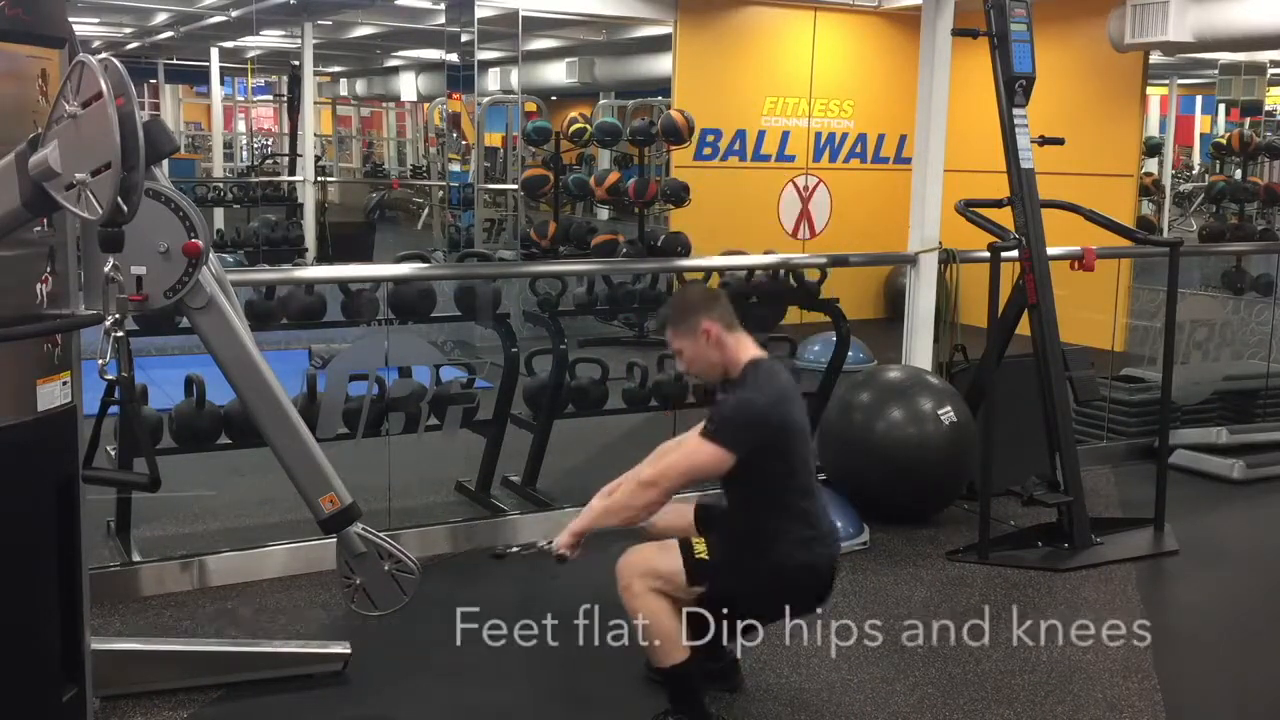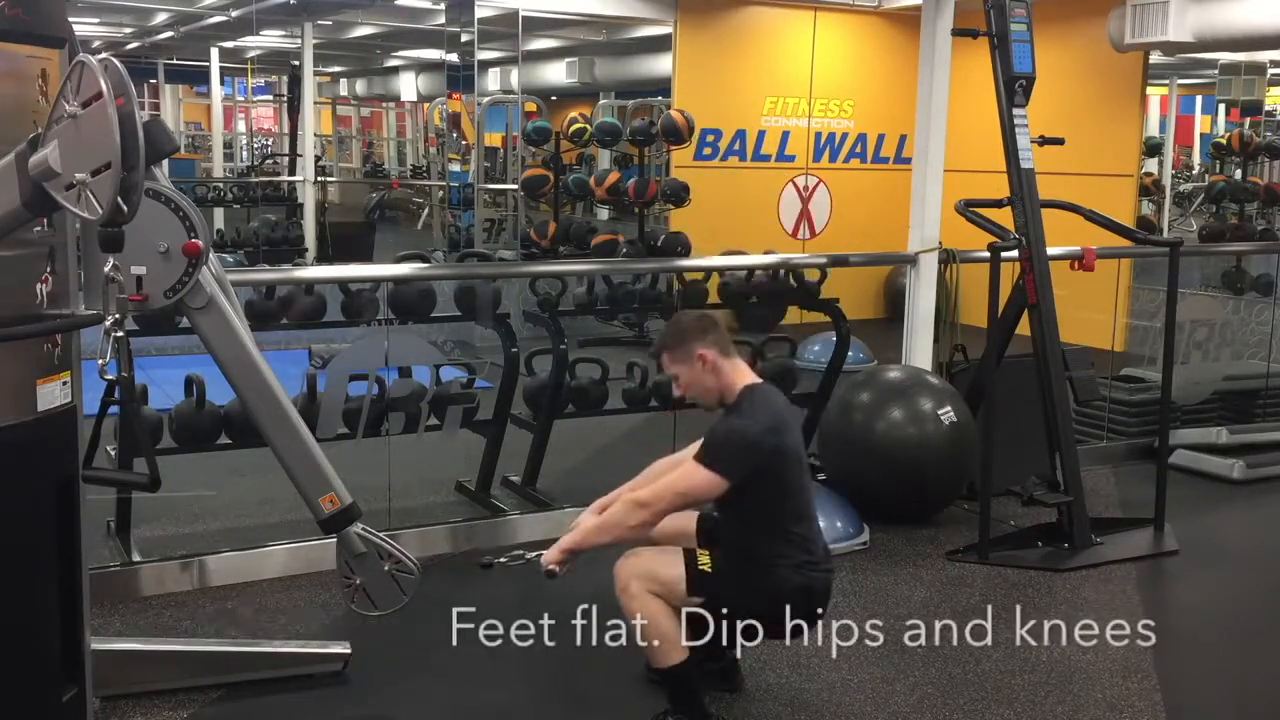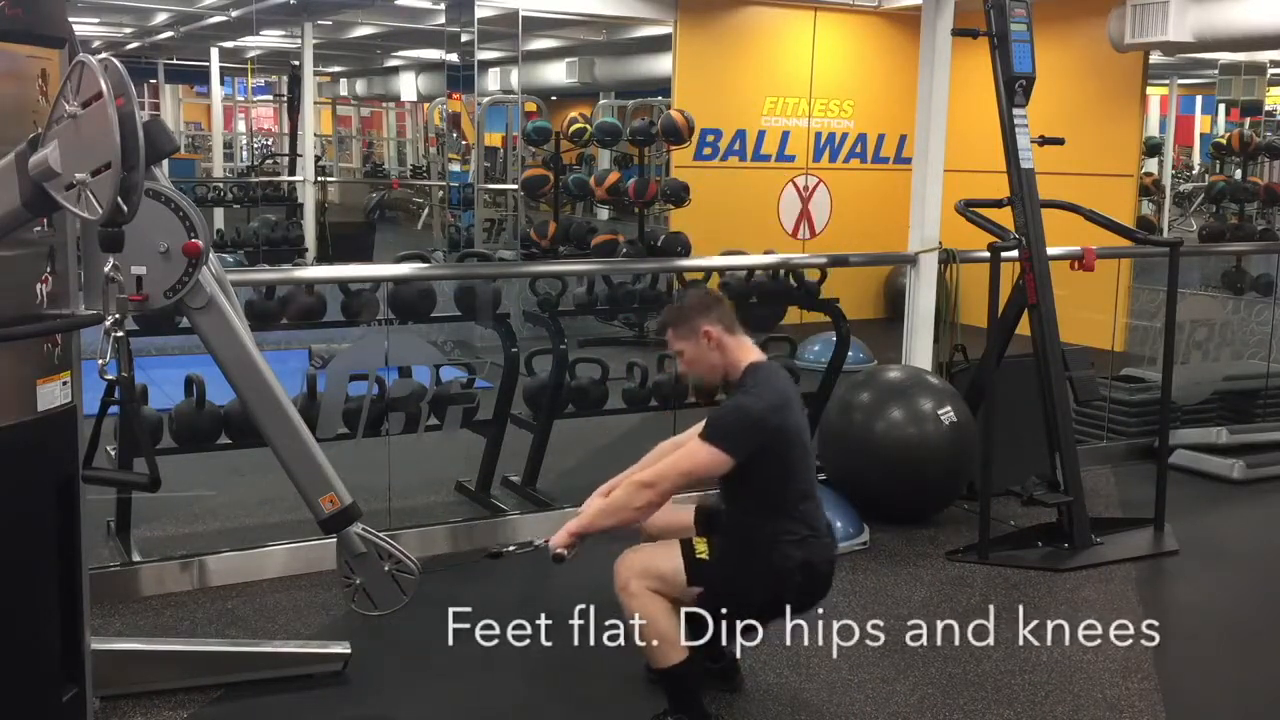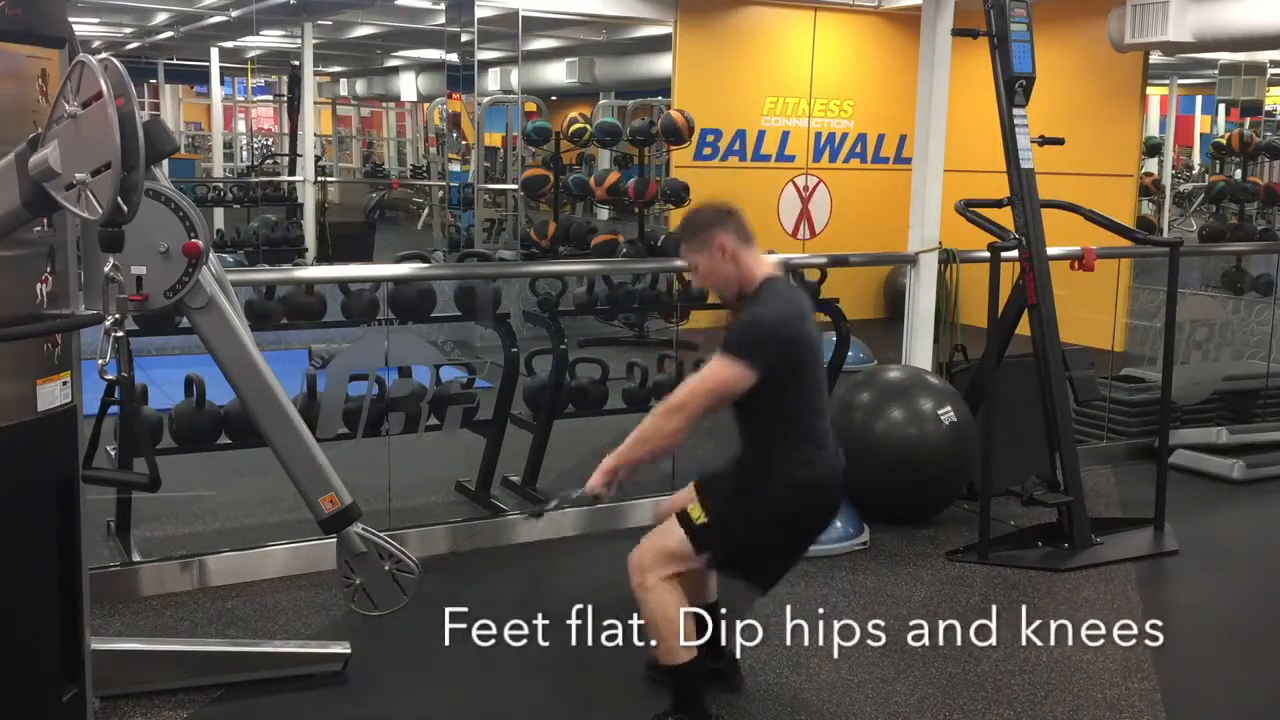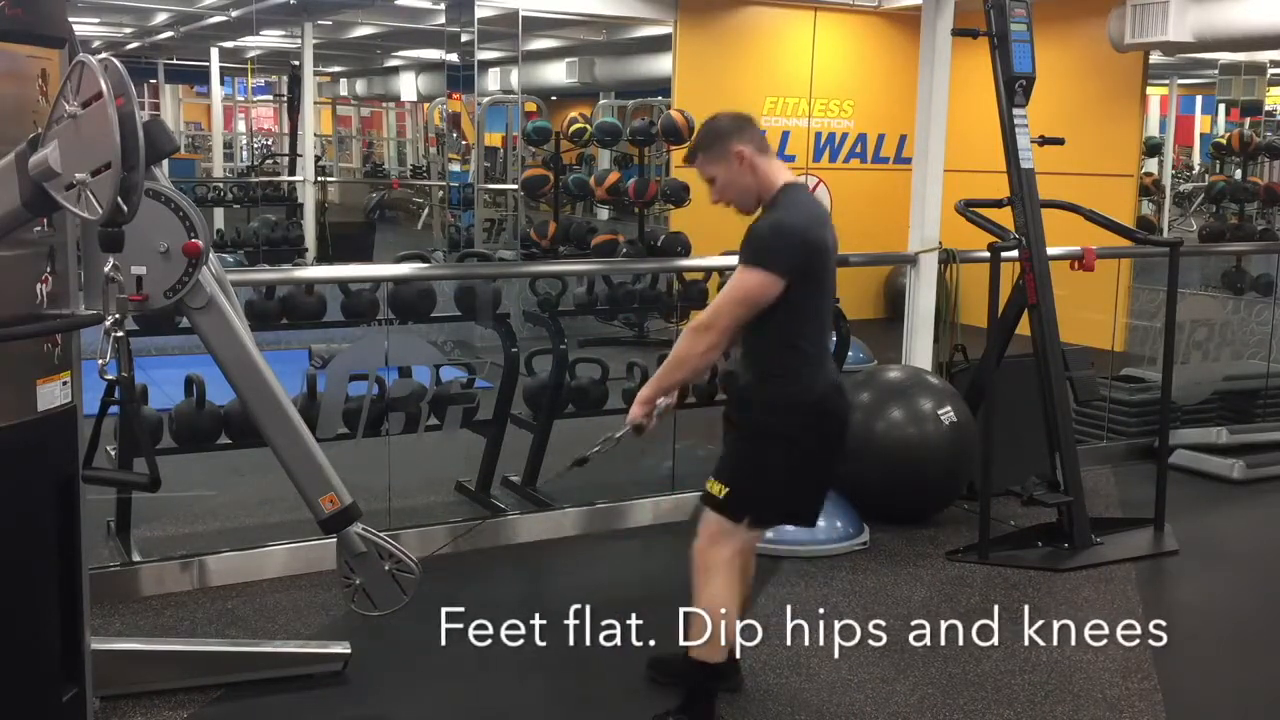
dt=0.2s
person 1, frame 1
left shoulder: (752, 406)
right shoulder: (763, 378)
left elbow: (654, 488)
right elbow: (685, 445)
left wrist: (582, 526)
right wrist: (609, 493)
left hip: (790, 567)
right hip: (777, 536)
left knee: (635, 571)
right knee: (662, 525)
right ankle: (713, 655)
person 1, frame 2
left shoulder: (748, 431)
right shoulder: (758, 403)
left elbow: (645, 510)
right elbow: (677, 464)
left wrist: (571, 543)
right wrist: (599, 508)
left hip: (786, 587)
right hip: (774, 557)
left knee: (633, 575)
right knee: (663, 531)
right ankle: (714, 656)
person 1, frame 3
left shoulder: (751, 408)
right shoulder: (759, 381)
left elbow: (654, 489)
right elbow: (677, 448)
left wrist: (579, 527)
right wrist: (604, 492)
left hip: (787, 564)
right hip: (777, 536)
left knee: (633, 572)
right knee: (662, 527)
right ankle: (712, 657)
person 1, frame 4
left shoulder: (766, 320)
right shoulder: (776, 297)
left elbow: (684, 410)
right elbow: (695, 396)
left wrist: (615, 464)
right wrist: (633, 448)
left hip: (789, 485)
right hip: (788, 468)
left knee: (649, 561)
right knee: (678, 514)
right ankle: (710, 655)
person 1, frame 5
left shoulder: (782, 226)
right shoulder: (798, 209)
left elbow: (713, 328)
right elbow: (727, 320)
left wrist: (650, 395)
right wrist: (672, 382)
left hip: (787, 406)
right hip: (791, 397)
left knee: (718, 543)
right knee: (731, 532)
right ankle: (712, 659)
